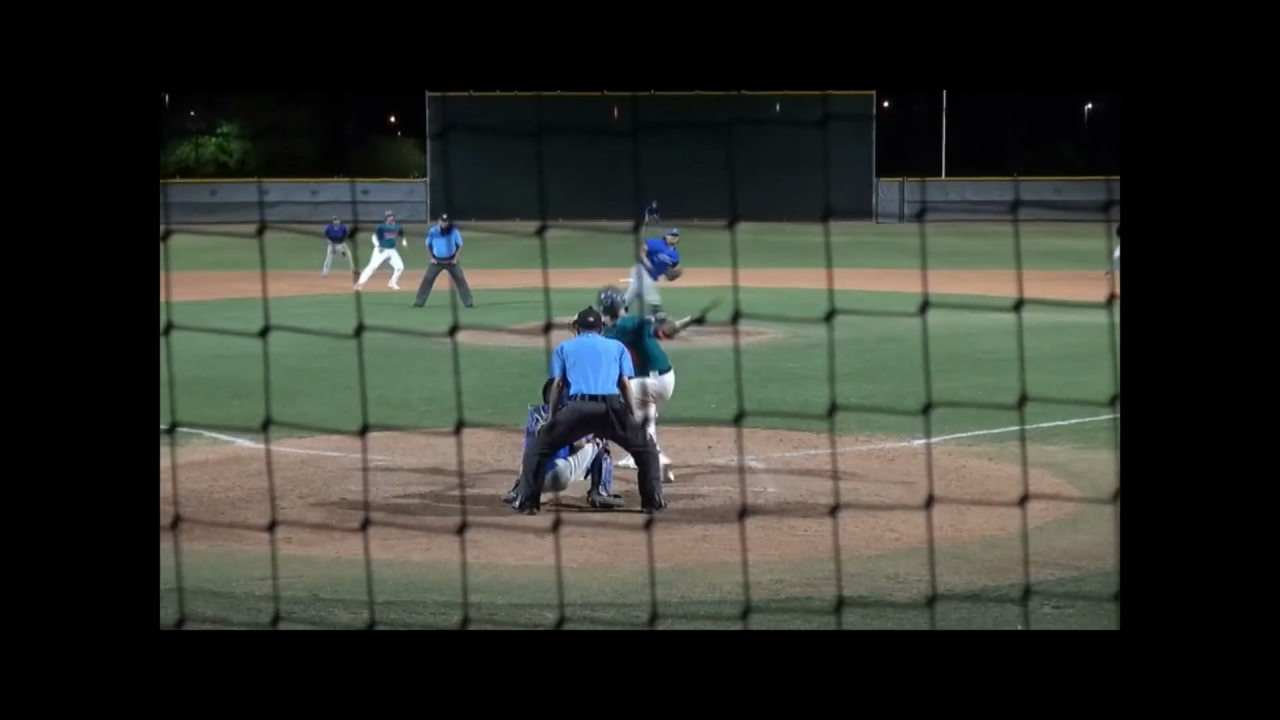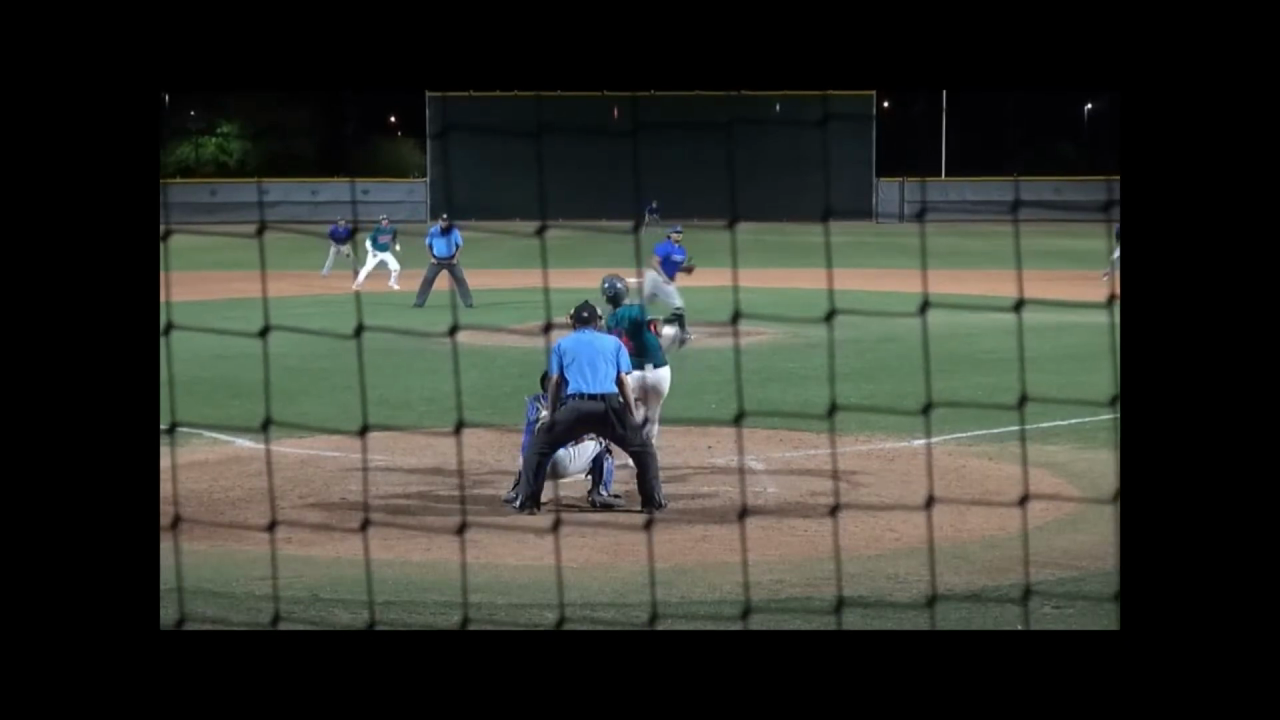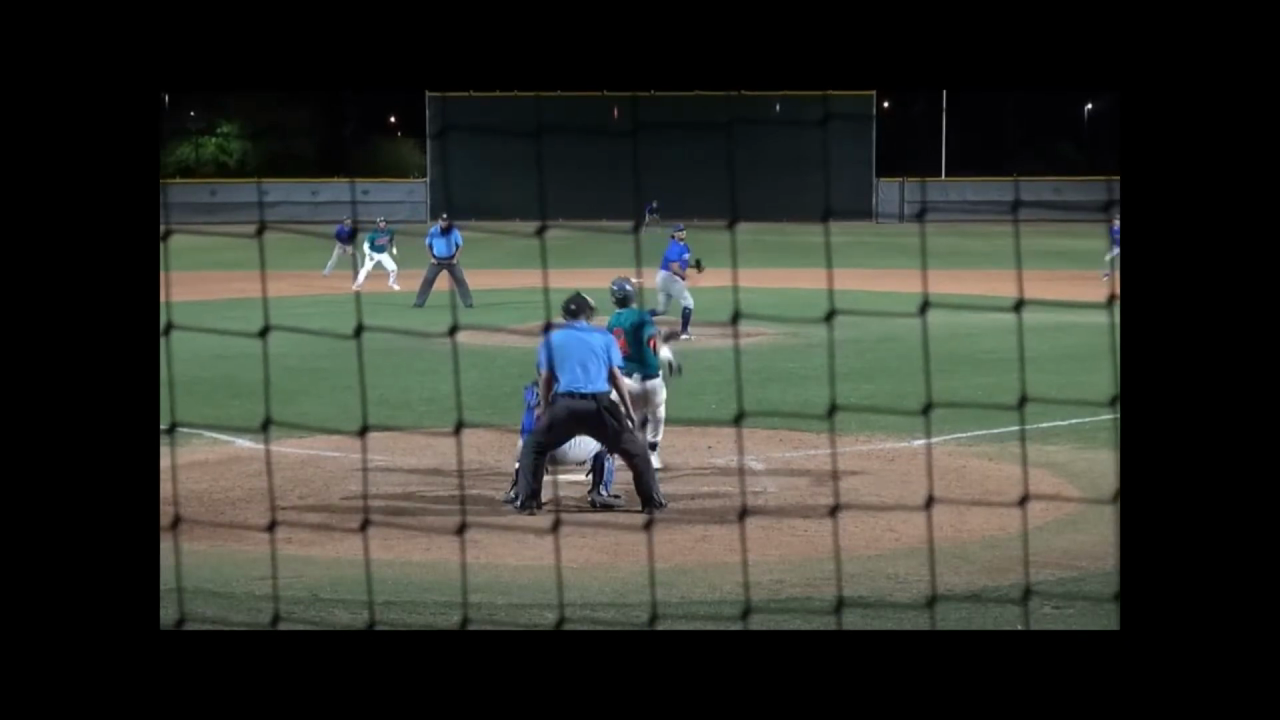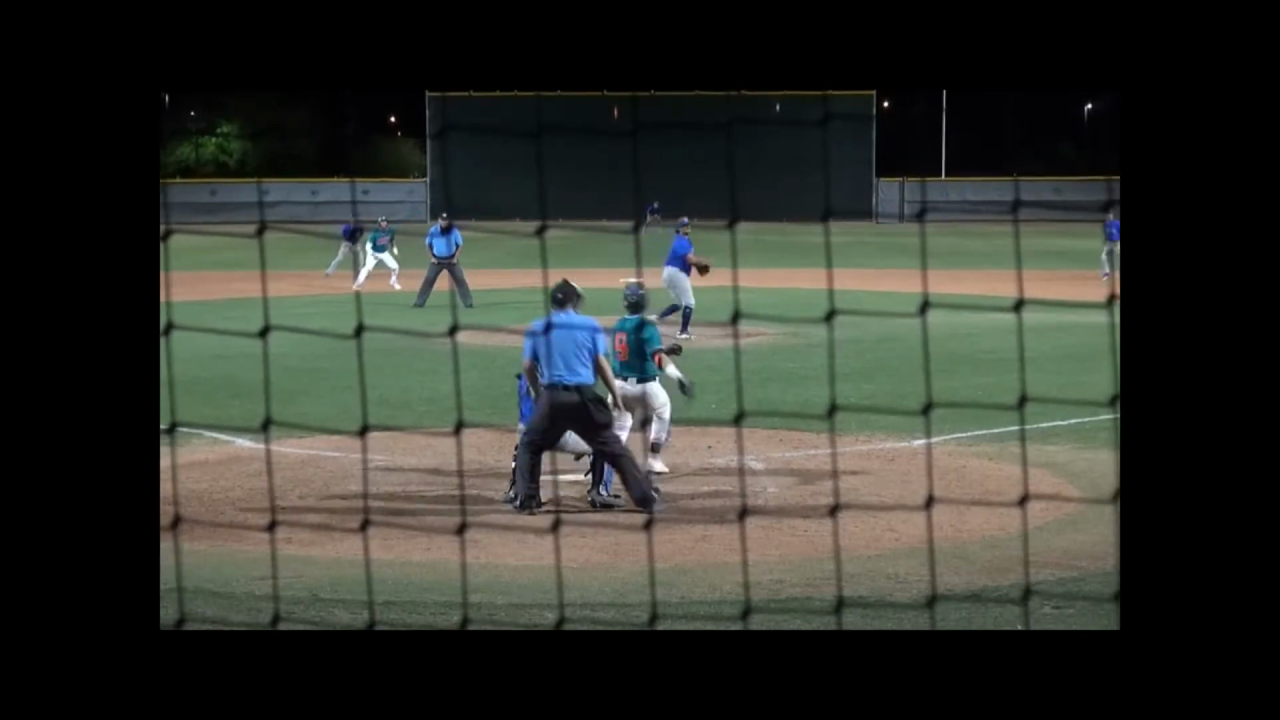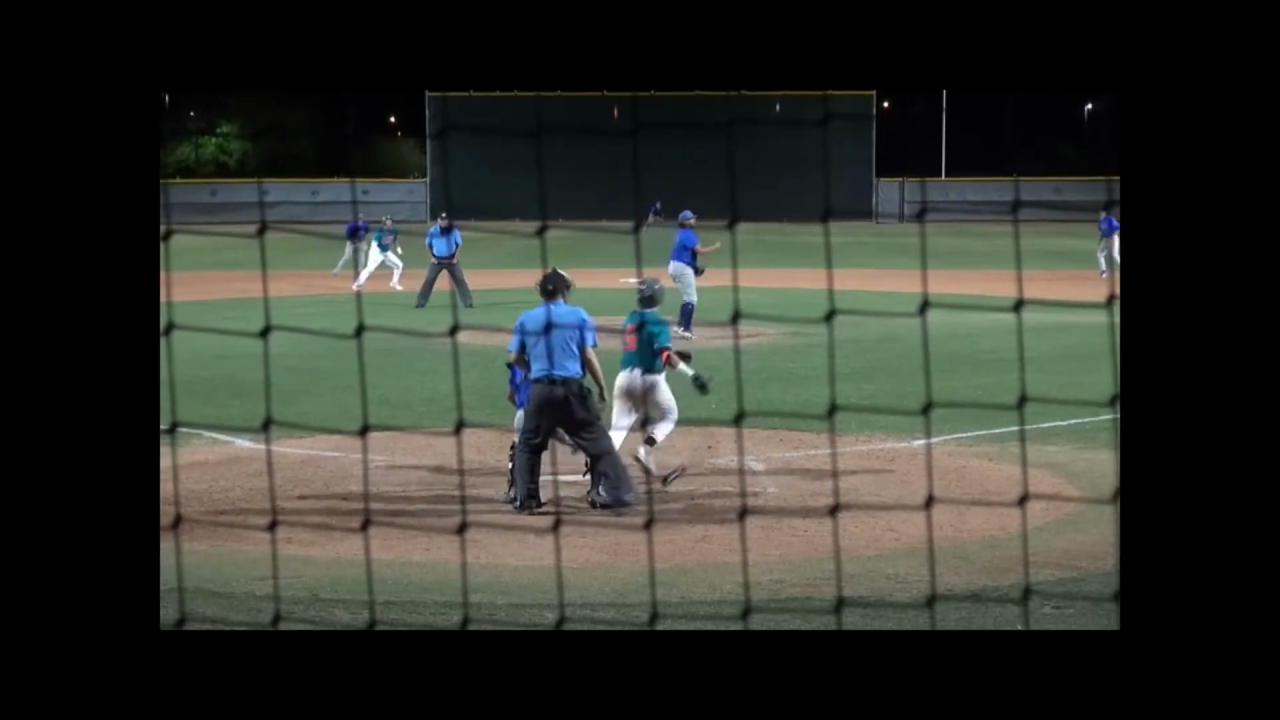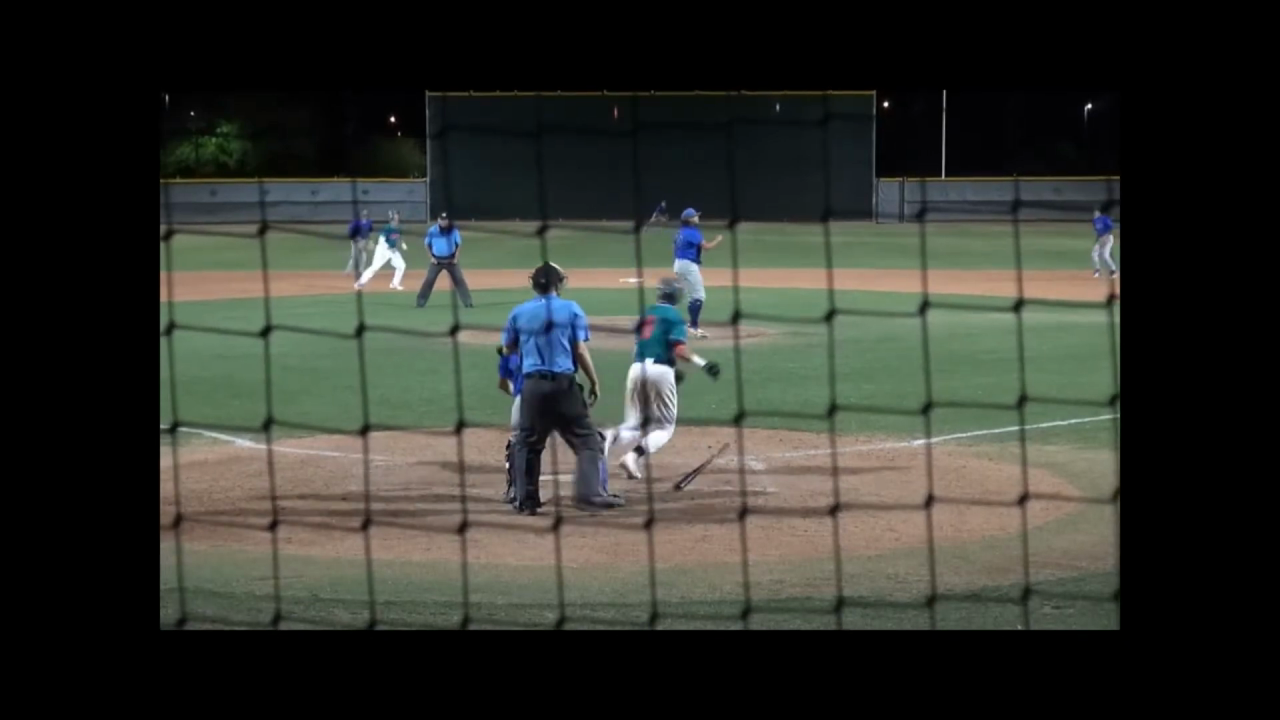
dt=0.1s
person 1, frame 1
left shoulder: (564, 347)
right shoulder: (617, 346)
left elbow: (558, 384)
right elbow: (625, 383)
left wrist: (551, 418)
right wrist: (633, 419)
left hip: (578, 407)
right hip: (611, 407)
left knee: (538, 447)
right knee: (645, 447)
left ankle: (526, 500)
right ankle: (653, 501)
person 1, frame 2
left shoulder: (561, 344)
right shoulder: (613, 342)
left elbow: (554, 382)
right elbow: (623, 380)
left wrist: (550, 415)
right wrist: (633, 416)
left hip: (574, 406)
right hip: (608, 406)
left knee: (537, 448)
right knee: (642, 447)
left ankle: (526, 500)
right ankle: (653, 501)
person 1, frame 3
left shoulder: (552, 337)
right shoulder: (603, 336)
left elbow: (545, 376)
right elbow: (615, 375)
left wrist: (544, 407)
right wrist: (628, 410)
left hip: (566, 404)
right hip: (600, 404)
left knee: (533, 447)
right knee: (633, 450)
left ankle: (526, 500)
right ankle: (652, 501)
person 1, frame 4
left shoulder: (537, 327)
right shoulder: (590, 324)
left elbow: (527, 367)
right elbow: (601, 363)
left wrist: (536, 389)
right wrist: (616, 396)
left hip: (552, 396)
right hip: (585, 396)
left knee: (529, 446)
right knee: (613, 448)
left ankle: (526, 501)
right ankle: (647, 499)
person 1, frame 5
left shoulder: (526, 319)
right shoulder: (579, 315)
left elbow: (515, 358)
right elbow: (589, 356)
right wrist: (602, 388)
left hip: (541, 390)
right hip: (572, 389)
left knee: (528, 446)
right knee: (598, 444)
left ankle: (525, 500)
right ankle: (619, 494)
person 1, frame 6
left shoulder: (519, 313)
right shoulder: (571, 309)
left elbow: (508, 348)
right elbow: (581, 351)
right wrist: (594, 382)
left hip: (533, 385)
right hip: (564, 384)
left knee: (527, 444)
right knee: (586, 440)
left ankle: (525, 500)
right ankle: (589, 493)
person 2, frame 1
left shoulder: (608, 335)
right shoulder: (636, 324)
right elbow: (665, 331)
right wrist: (689, 321)
left hip: (639, 383)
right hip: (664, 379)
right knee: (647, 419)
left ankle: (658, 458)
person 2, frame 2
left shoulder: (610, 321)
right shoulder: (637, 311)
right elbow: (652, 324)
left hip: (635, 376)
right hip: (660, 373)
right knee: (650, 416)
person 2, frame 3
left shoulder: (612, 322)
right shoulder: (640, 317)
right elbow: (653, 340)
right wrist: (668, 357)
left hip: (625, 382)
right hip: (649, 381)
right knee: (656, 417)
right ankle: (652, 456)
person 2, frame 4
left shoulder: (618, 326)
right shoulder: (647, 326)
right elbow: (658, 357)
left wrist: (667, 349)
right wrist: (678, 378)
left hip: (620, 386)
right hip: (645, 386)
left knee: (620, 430)
right knee: (662, 412)
left ankle: (600, 467)
right ankle: (654, 458)
person 2, frame 5
left shoulder: (630, 319)
right shoulder: (658, 322)
right elbow: (666, 355)
left wrist: (677, 354)
right wrist: (692, 374)
left hip: (626, 378)
right hip: (650, 378)
left knee: (619, 427)
right knee: (668, 416)
right ankle: (646, 450)
person 2, frame 6
left shoulder: (647, 313)
right shoulder: (675, 317)
right elbow: (679, 350)
right wrist: (703, 364)
left hip: (637, 369)
right hip: (660, 371)
left knee: (634, 424)
right knee: (664, 426)
left ankle: (612, 437)
right ankle: (633, 457)
